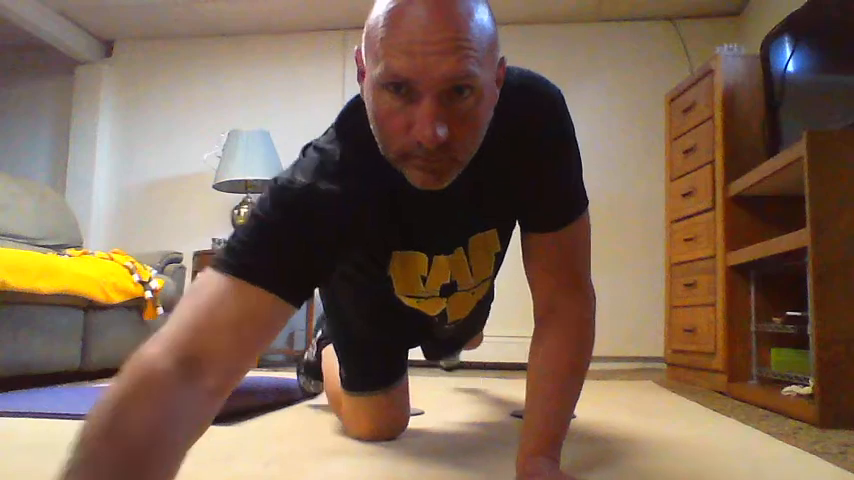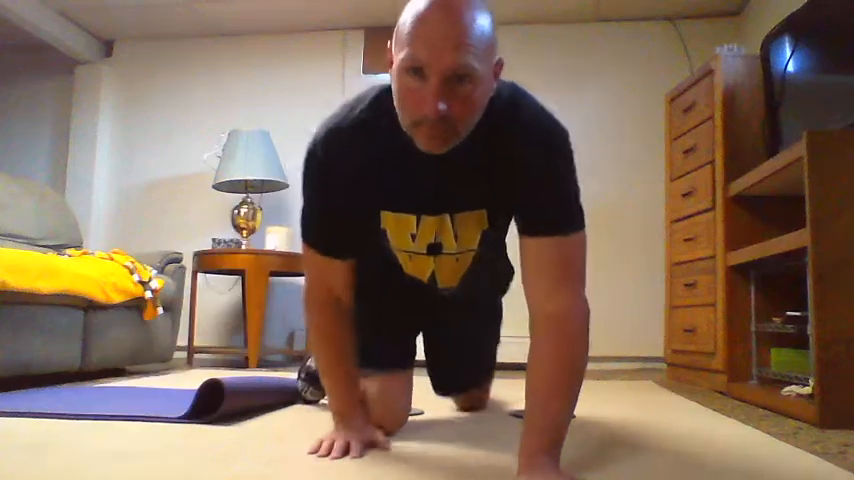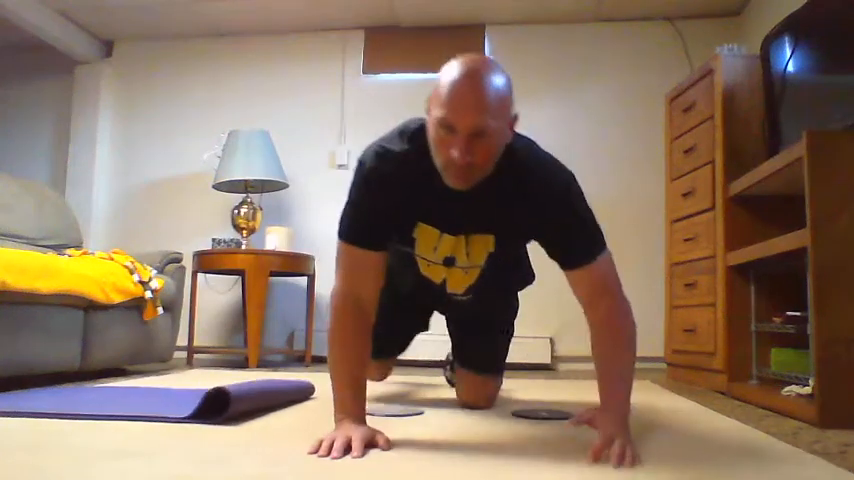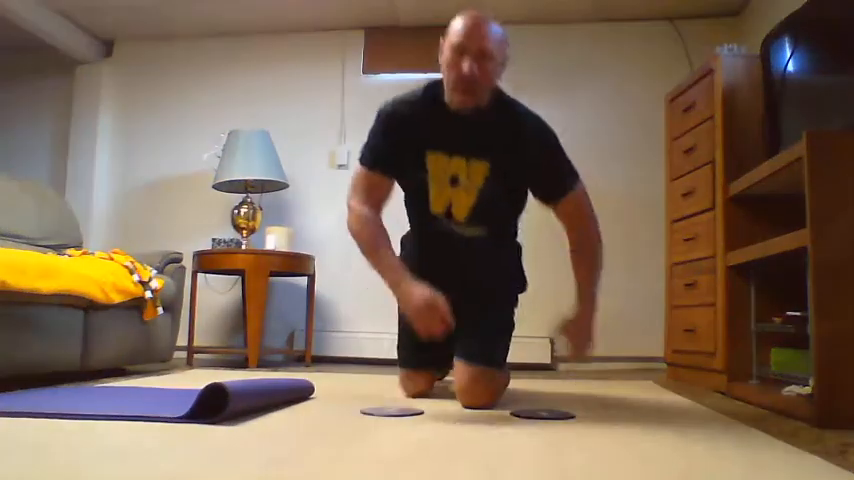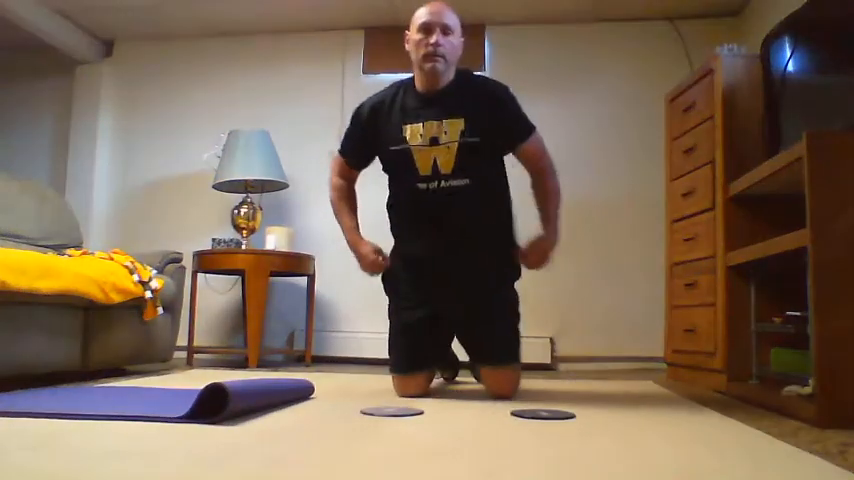
dt=0.5s
person 1, frame 1
left shoulder: (536, 118)
right shoulder: (320, 184)
left elbow: (564, 300)
right elbow: (182, 362)
left hip: (459, 294)
right hip: (368, 297)
left knee: (458, 340)
right ankle: (328, 356)
person 1, frame 2
left shoulder: (536, 138)
right shoulder: (340, 143)
left elbow: (559, 302)
right elbow: (327, 292)
right wrist: (347, 416)
left hip: (472, 286)
right hip: (382, 279)
left knee: (473, 401)
right knee: (384, 414)
left ankle: (444, 358)
right ankle: (329, 363)
person 1, frame 3
left shoulder: (547, 183)
right shoulder: (384, 165)
left elbow: (605, 299)
right elbow: (352, 294)
left wrist: (614, 414)
right wrist: (348, 418)
left hip: (489, 288)
right hip: (407, 273)
left knee: (476, 397)
right knee: (375, 368)
left ankle: (464, 360)
person 1, frame 4
left shoulder: (528, 132)
right shoulder: (400, 117)
left elbow: (581, 221)
right elbow: (361, 208)
left wrist: (585, 311)
right wrist: (404, 287)
left hip: (491, 277)
right hip: (425, 269)
left knee: (476, 395)
right knee: (415, 388)
left ankle: (474, 357)
right ankle: (444, 356)
person 1, frame 5
left shoulder: (490, 97)
right shoulder: (376, 111)
left elbow: (539, 165)
right elbow: (341, 177)
left wrist: (549, 235)
right wrist: (355, 240)
left hip: (486, 267)
right hip: (413, 271)
left knee: (502, 388)
right knee: (409, 388)
left ankle: (471, 354)
right ankle: (439, 356)
